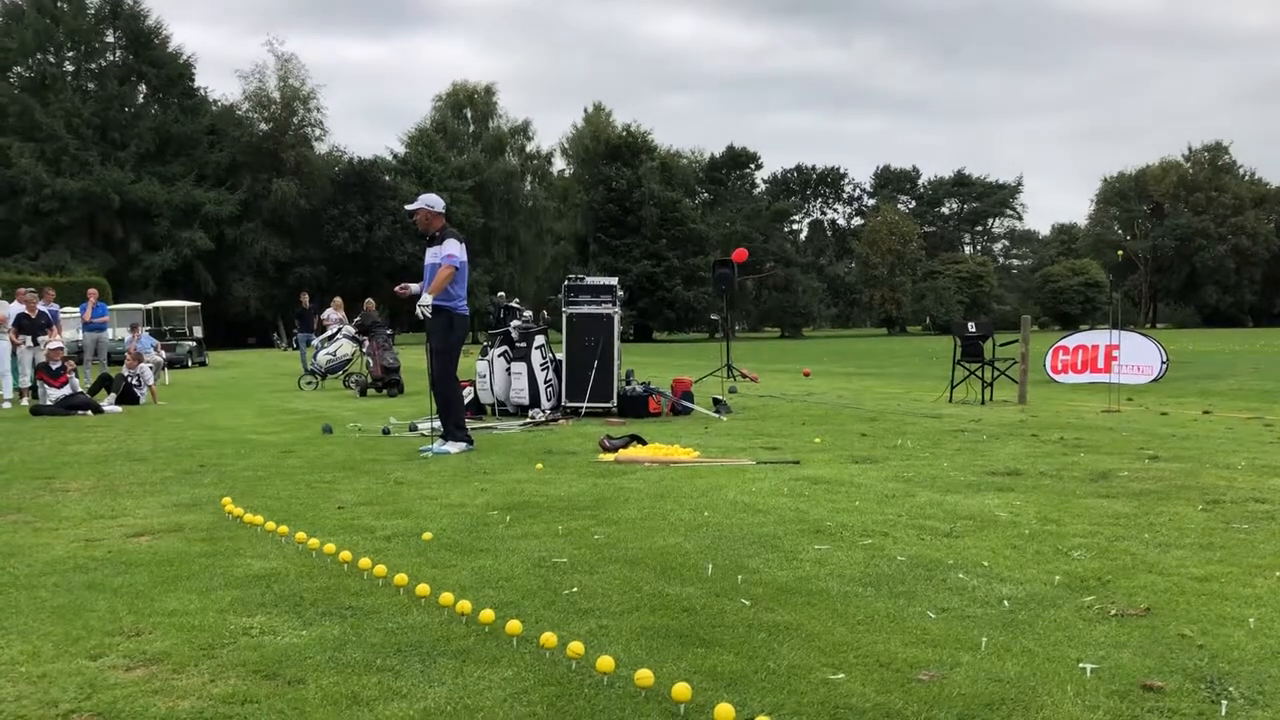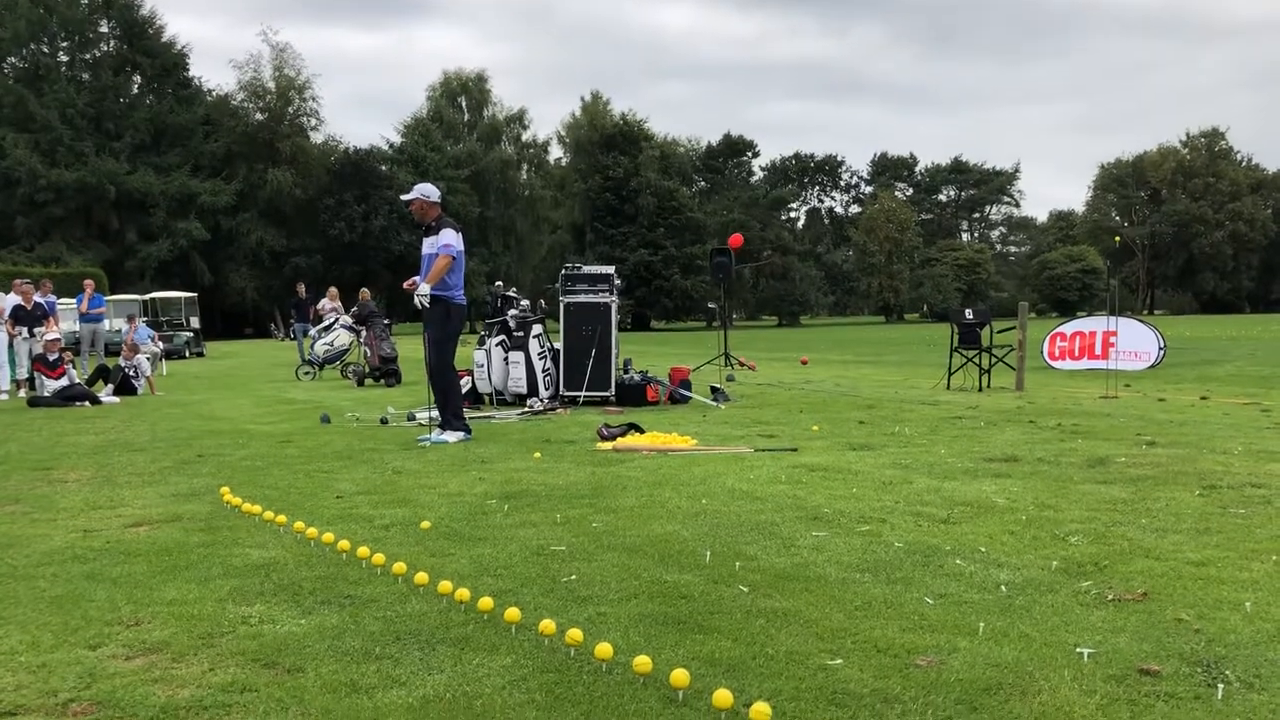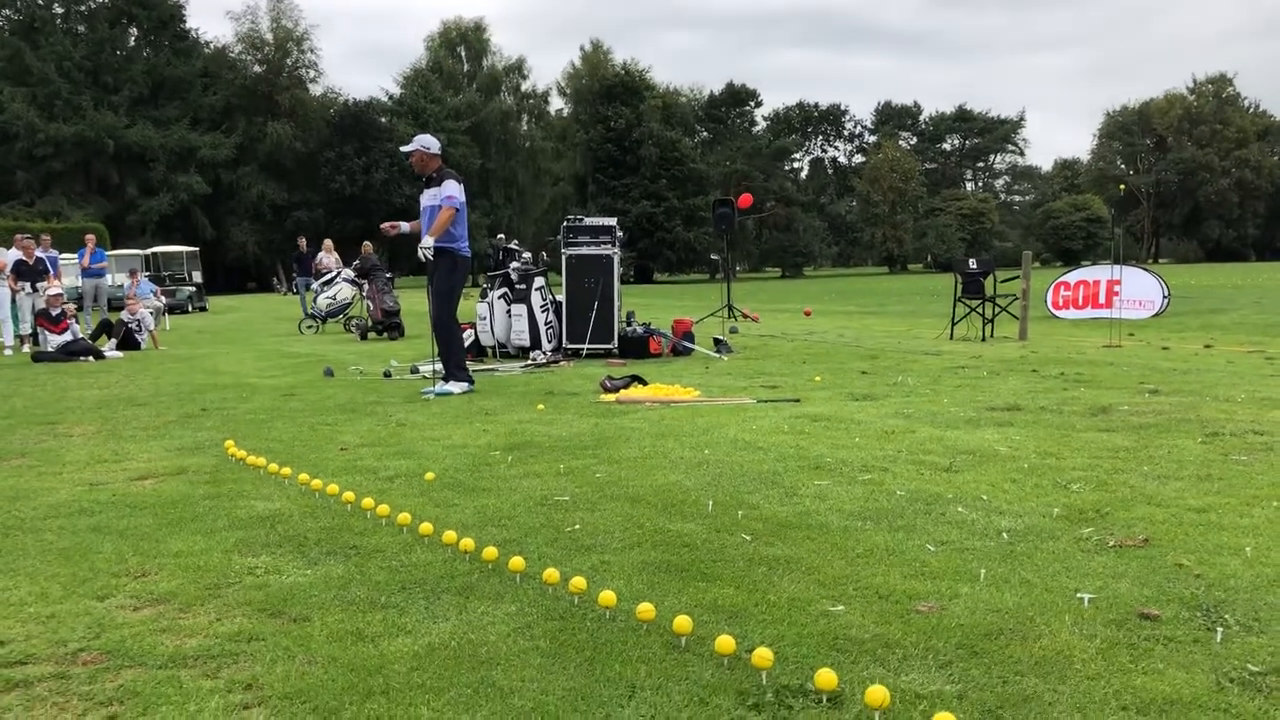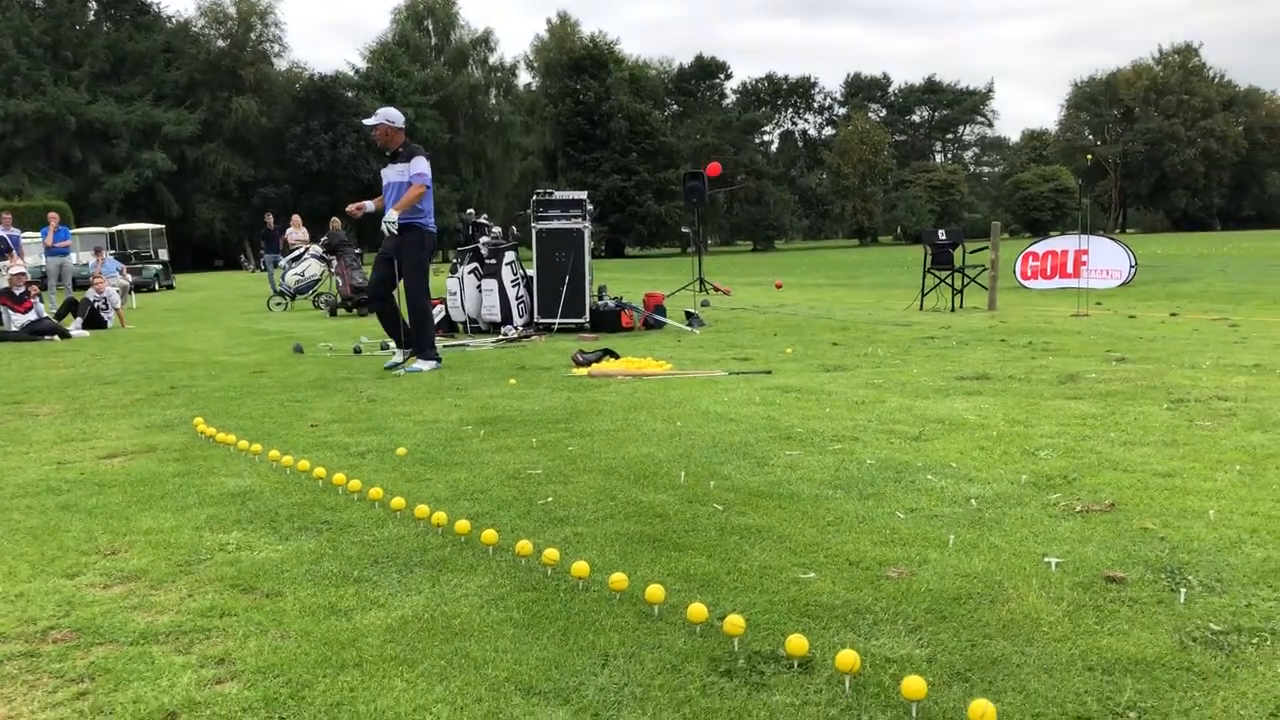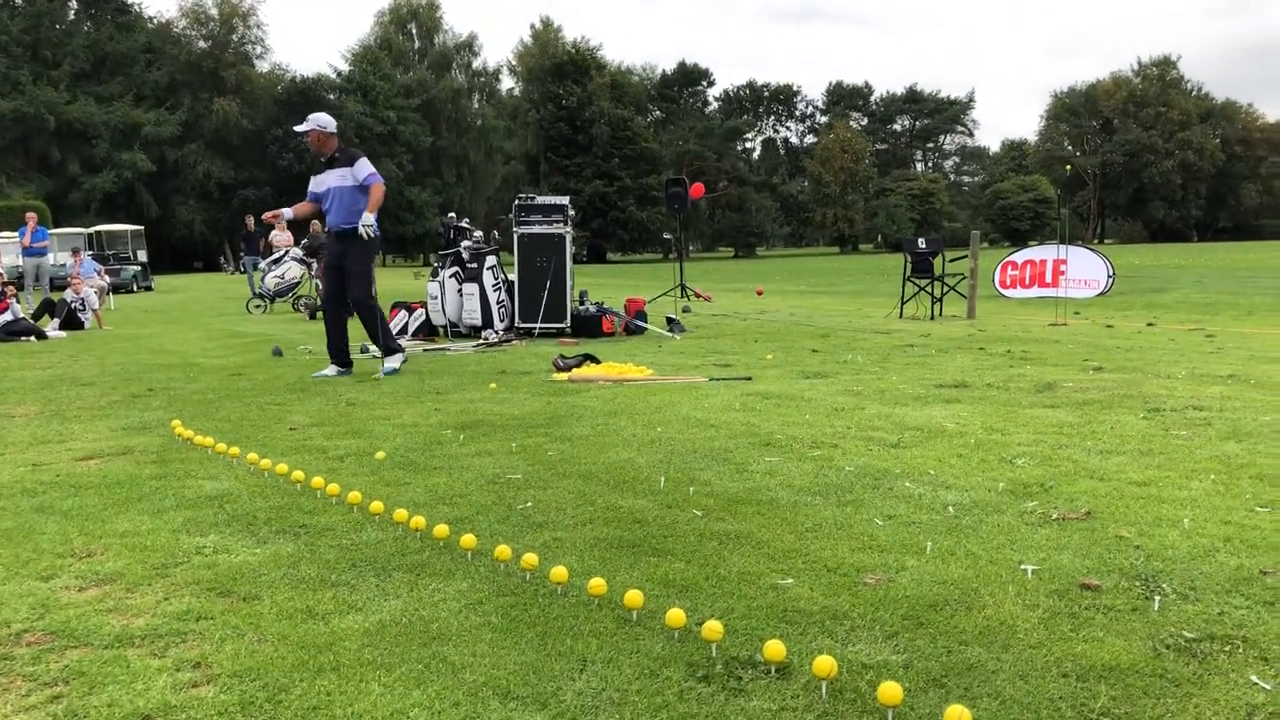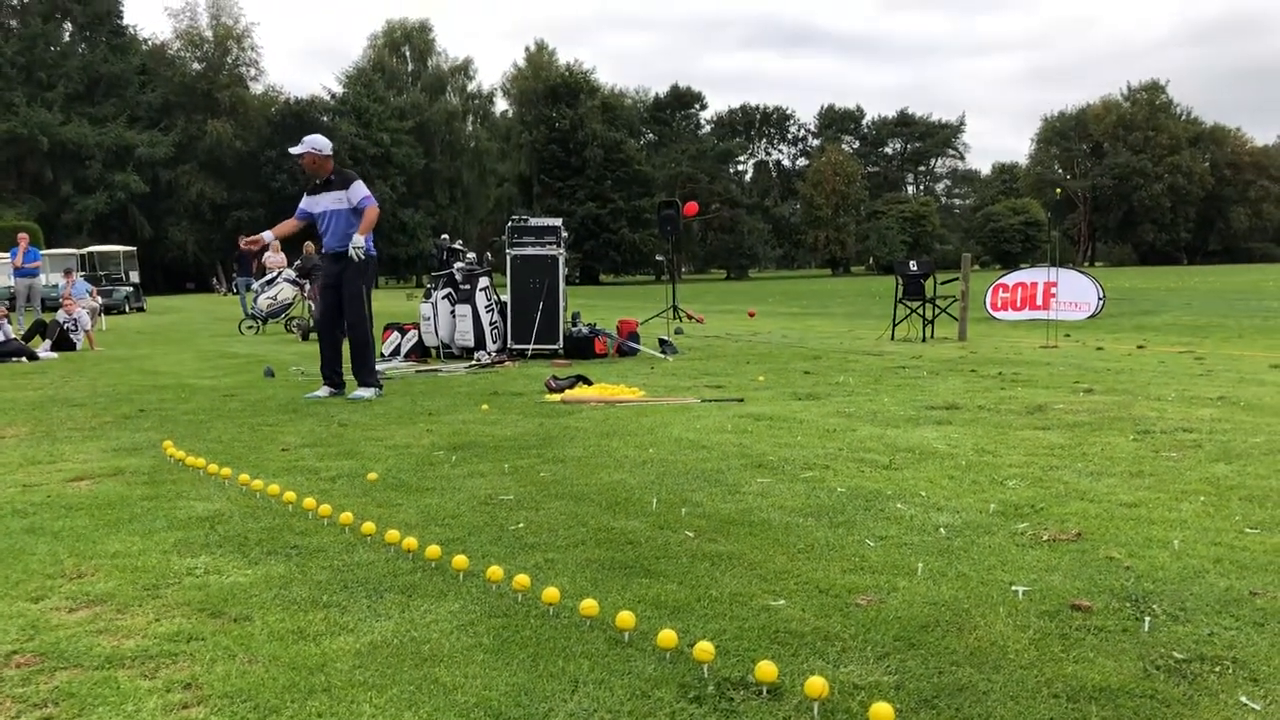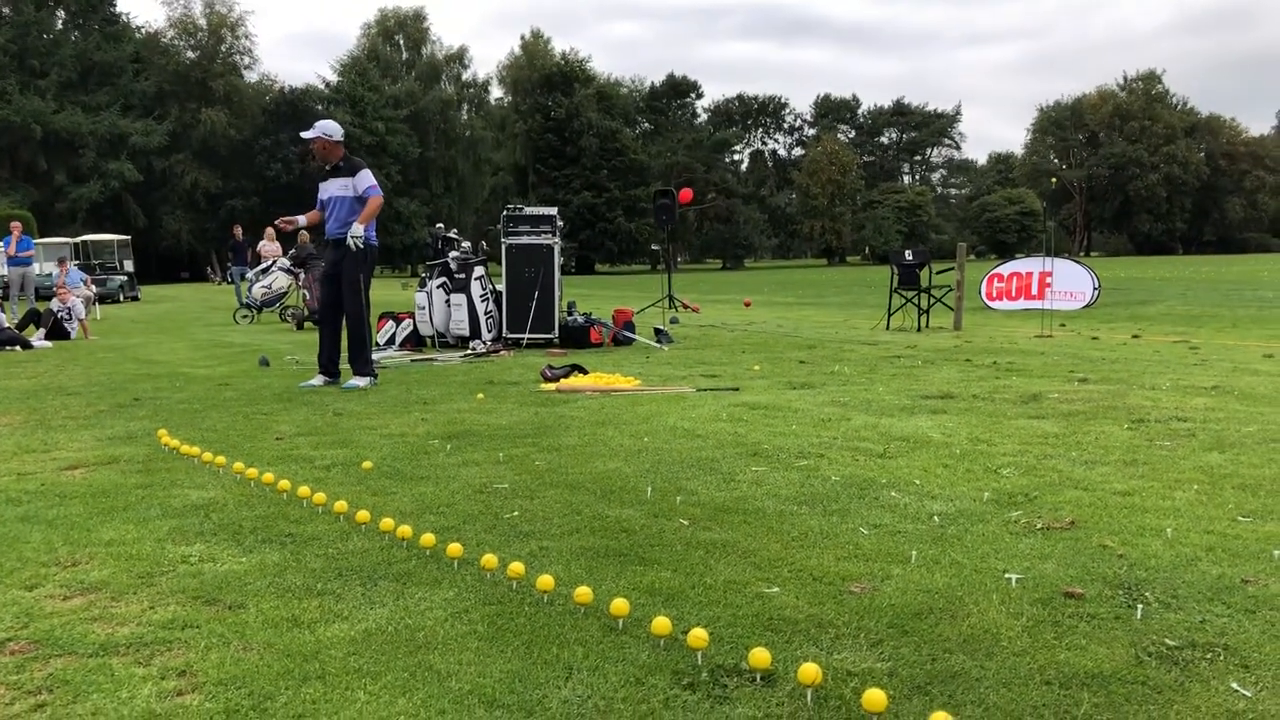
dt=0.7s
person 1, frame 1
left shoulder: (450, 238)
right shoulder: (432, 241)
left elbow: (448, 269)
left wrist: (428, 296)
right wrist: (415, 287)
left hip: (450, 316)
right hip: (437, 315)
left knee: (445, 378)
right knee: (438, 379)
left ankle: (460, 438)
right ankle: (449, 435)
person 1, frame 2
left shoulder: (447, 228)
right shoulder: (429, 231)
left elbow: (446, 259)
left wrist: (426, 285)
right wrist: (418, 280)
left hip: (447, 306)
right hip: (434, 305)
left knee: (442, 367)
right knee: (435, 368)
left ankle: (458, 427)
right ankle: (447, 424)
person 1, frame 3
left shoulder: (448, 179)
right shoulder: (428, 185)
left elbow: (449, 211)
left wrist: (428, 239)
right wrist: (403, 227)
left hip: (452, 257)
right hip: (437, 258)
left knee: (444, 317)
right knee: (439, 320)
left ankle: (461, 377)
right ankle: (450, 377)
person 1, frame 4
left shoulder: (415, 156)
right shoulder: (389, 162)
left elbow: (419, 189)
left wrist: (394, 212)
right wrist: (368, 206)
left hip: (416, 233)
right hip: (393, 234)
left knee: (416, 295)
right knee: (376, 291)
left ankle: (428, 356)
right ankle: (406, 345)
person 1, frame 5
left shoulder: (353, 159)
right shoulder: (320, 171)
left elbow: (378, 186)
right elbow: (312, 204)
left wrist: (369, 214)
right wrist: (284, 213)
left hip: (360, 238)
right hip: (335, 240)
left knee: (361, 298)
right knee: (332, 302)
left ankle: (393, 351)
right ankle: (341, 363)
person 1, frame 6
left shoulder: (348, 181)
right shoulder: (313, 191)
left elbow: (372, 209)
right elbow: (296, 221)
left wrist: (359, 237)
right wrist: (265, 237)
left hip: (356, 258)
right hip: (331, 260)
left knee: (357, 322)
right knee: (326, 322)
left ankle: (369, 383)
right ankle: (332, 383)
person 1, frame 7
left shoulder: (356, 168)
right shoulder: (326, 176)
left elbow: (376, 199)
left wrist: (359, 225)
right wrist: (299, 221)
left hip: (358, 247)
right hip: (333, 248)
left knee: (355, 311)
right knee: (328, 310)
left ankle: (365, 373)
right ankle: (328, 371)
